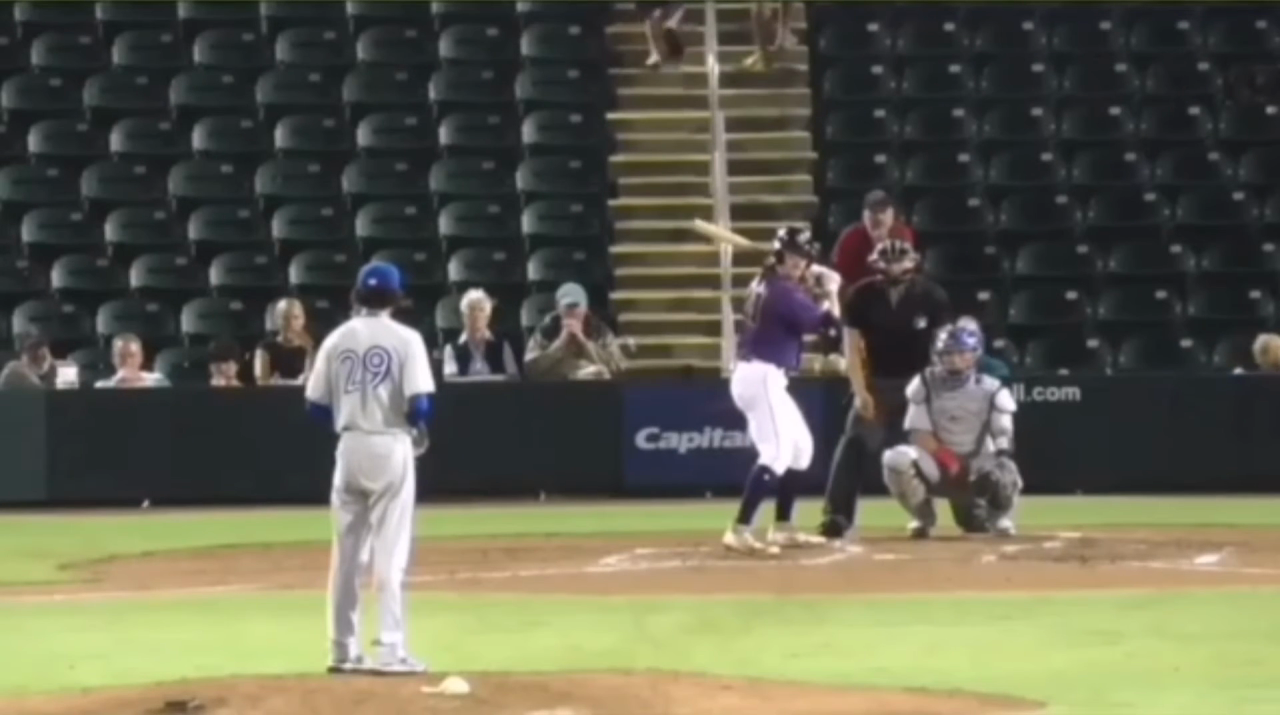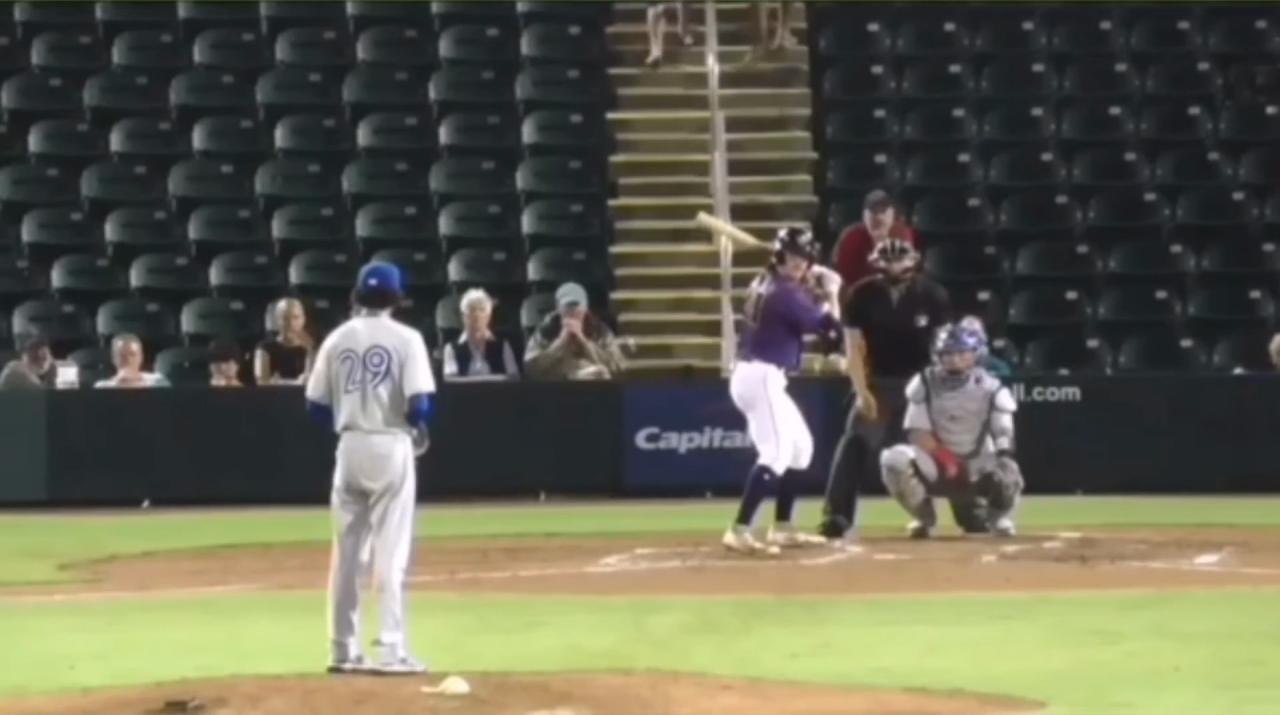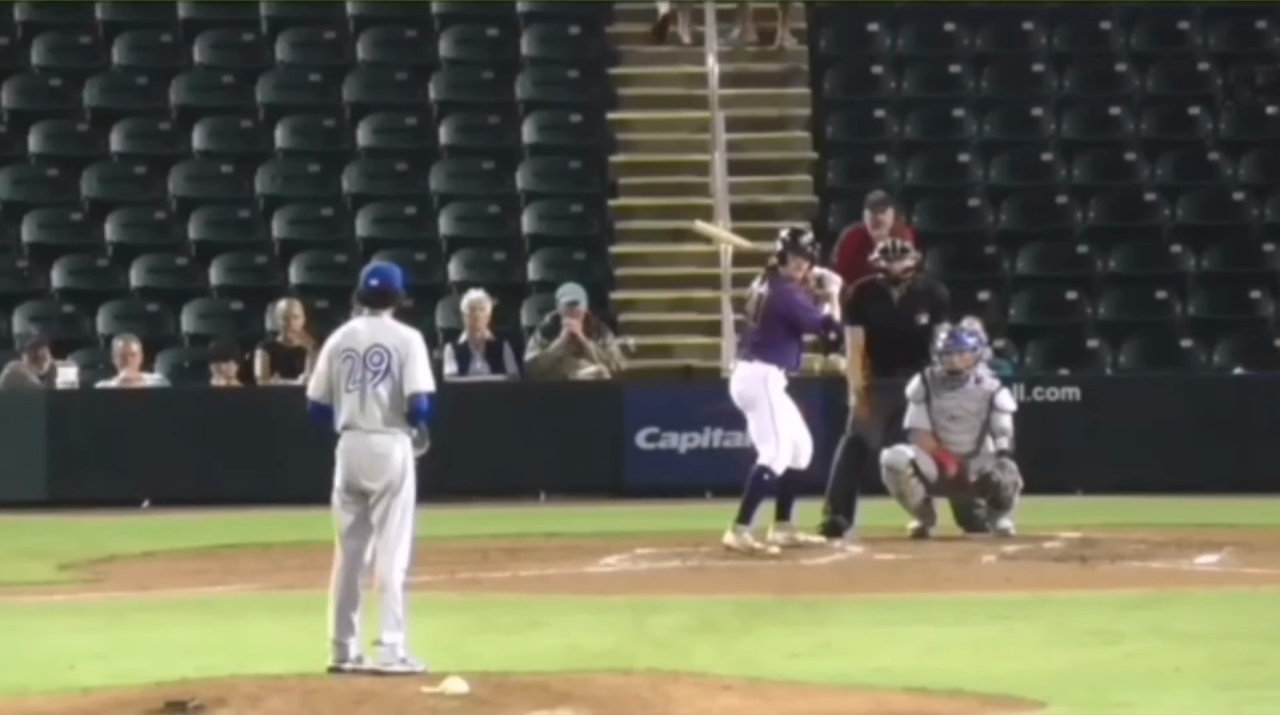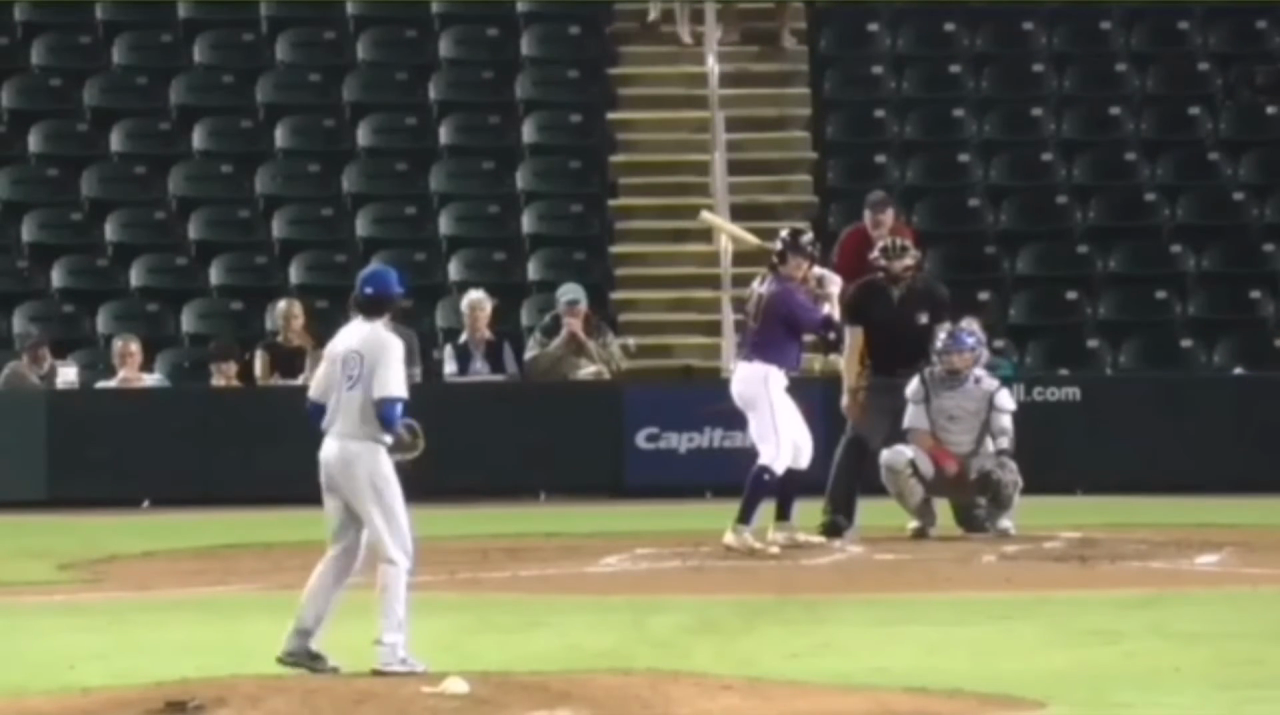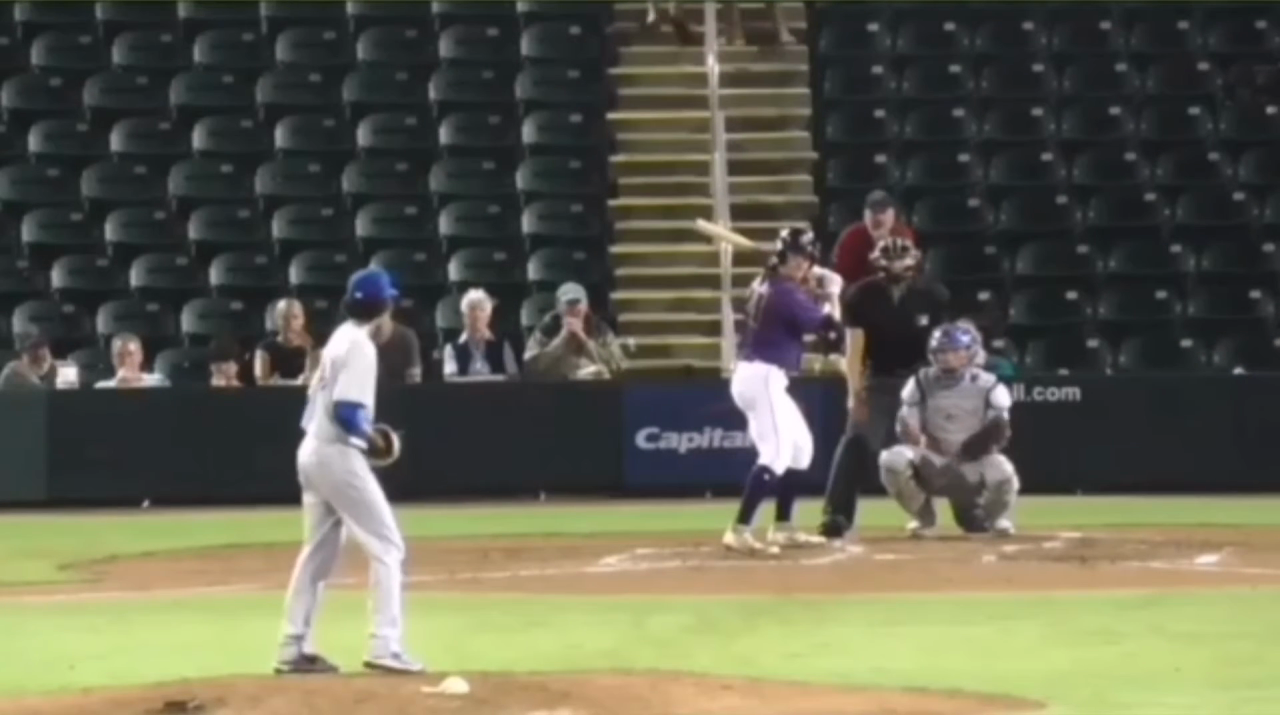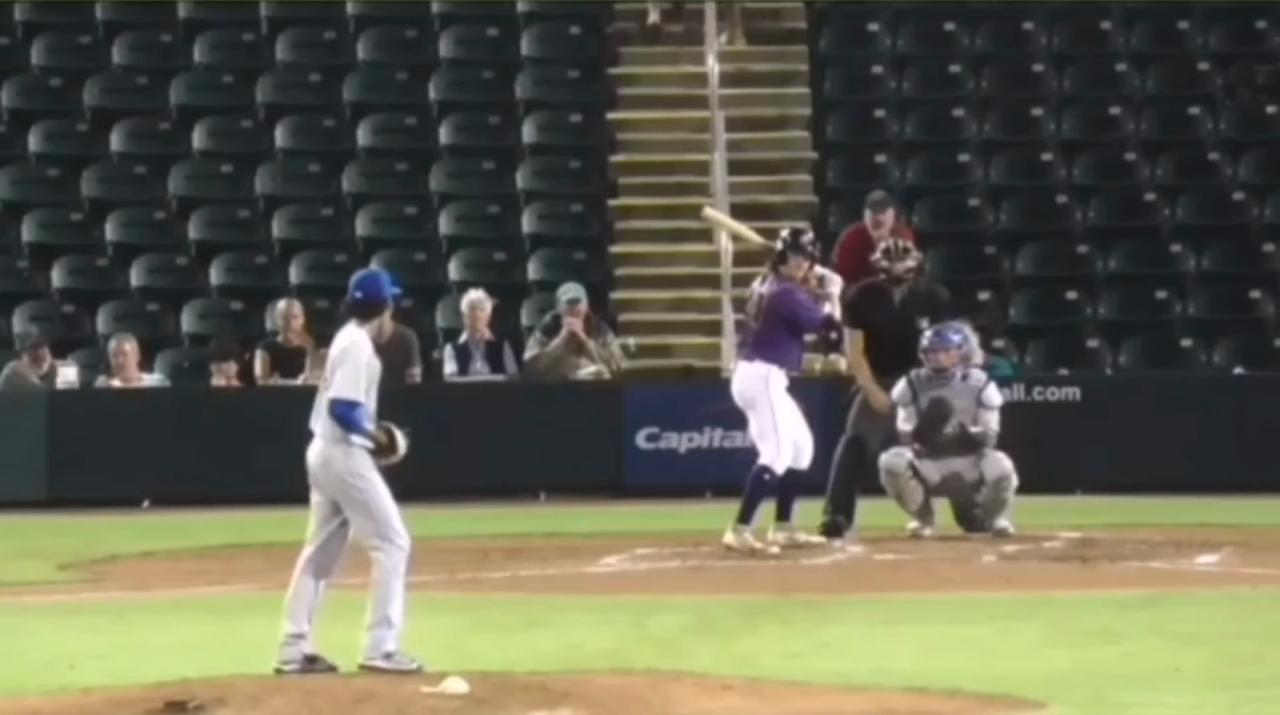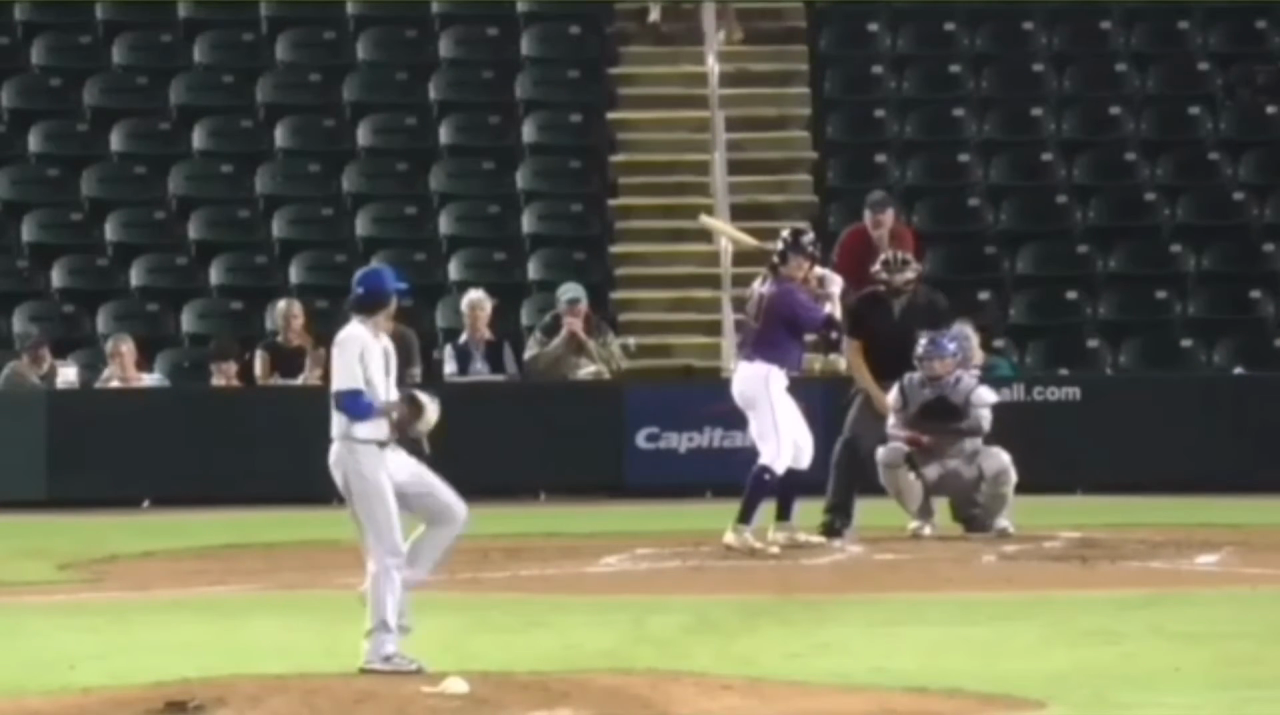
dt=0.3s
person 1, frame 1
left shoulder: (336, 339)
right shoulder: (405, 338)
left elbow: (316, 405)
right elbow: (419, 405)
right wrist: (416, 428)
left hip: (349, 448)
right hip: (390, 448)
left knee: (346, 552)
right knee: (390, 552)
left ankle: (344, 649)
right ankle: (390, 651)
person 1, frame 2
left shoulder: (336, 339)
right shoulder: (406, 338)
left elbow: (316, 405)
right elbow: (420, 404)
right wrist: (414, 427)
left hip: (349, 448)
right hip: (390, 448)
left knee: (347, 552)
right knee: (390, 553)
left ankle: (344, 649)
right ankle: (390, 650)
person 1, frame 3
left shoulder: (339, 339)
right shoulder: (406, 337)
left elbow: (317, 405)
right elbow: (420, 404)
right wrist: (416, 428)
left hip: (349, 449)
right hip: (390, 448)
left knee: (349, 553)
right knee: (391, 553)
left ankle: (344, 650)
right ankle: (391, 652)
person 1, frame 4
left shoulder: (340, 339)
right shoulder: (387, 342)
left elbow: (315, 405)
right elbow: (386, 409)
right wrist: (398, 431)
left hip: (332, 450)
right hip: (364, 453)
left knee: (343, 550)
right knee: (396, 550)
left ankle: (299, 642)
right ankle: (391, 652)
person 1, frame 5
left shoulder: (339, 338)
right shoulder: (361, 346)
right elbow: (346, 410)
right wrist: (372, 437)
left hip: (313, 451)
right hip: (338, 455)
left knee: (318, 552)
right knee: (386, 547)
left ankle: (293, 649)
right ankle: (385, 646)
person 1, frame 6
left shoulder: (349, 339)
right shoulder: (358, 346)
right elbow: (341, 408)
left wrist: (371, 431)
right wrist: (376, 435)
left hip: (327, 452)
right hip: (345, 456)
left knee: (319, 553)
right knee: (393, 543)
left ankle: (294, 650)
right ankle: (381, 648)
person 1, frame 7
left shoulder: (381, 341)
right shoulder: (351, 339)
right elbow: (347, 401)
left wrist: (399, 408)
right wrist: (390, 407)
left hip: (383, 451)
right hip: (358, 455)
left knee: (451, 512)
right knee: (386, 551)
left ankle: (397, 587)
right ankle: (380, 651)
person 2, frame 1
left shoulder: (765, 283)
right shoulder: (784, 291)
right elbow: (829, 321)
right wrist: (832, 290)
left hip: (761, 376)
right hip: (761, 377)
left knee: (800, 447)
right knee: (777, 452)
left ankle: (782, 528)
right ankle: (739, 531)
person 2, frame 2
left shoulder: (765, 283)
right shoulder: (784, 291)
left elbow: (801, 318)
right elbow: (828, 322)
left hip: (759, 376)
right hip: (760, 377)
left knee: (799, 446)
right knee: (777, 452)
left ankle: (782, 528)
right ankle: (739, 531)
person 2, frame 3
left shoulder: (766, 283)
right shoulder: (786, 292)
left elbow: (800, 316)
right elbow: (828, 324)
left hip: (758, 376)
right hip: (760, 377)
left knee: (800, 446)
right knee: (776, 452)
left ankle: (782, 528)
right ankle: (739, 531)
person 2, frame 4
left shoulder: (767, 284)
right shoulder: (785, 291)
left elbow: (800, 316)
right elbow: (828, 324)
left hip: (760, 376)
right hip: (761, 377)
left knee: (800, 446)
right knee: (777, 452)
left ankle: (782, 527)
right ankle: (739, 531)
person 2, frame 5
left shoulder: (767, 284)
right shoulder: (785, 292)
left elbow: (801, 314)
right elbow: (828, 323)
left hip: (760, 376)
right hip: (762, 377)
left knee: (800, 446)
right knee: (777, 453)
left ankle: (782, 528)
right ankle: (739, 531)
person 2, frame 6
left shoulder: (767, 284)
right shoulder: (786, 292)
left elbow: (802, 314)
right elbow: (830, 323)
left wrist: (819, 293)
left hip: (761, 376)
right hip: (762, 378)
left knee: (800, 446)
right knee: (777, 453)
left ankle: (782, 528)
right ankle: (739, 531)
person 2, frame 7
left shoulder: (766, 284)
right shoulder: (787, 292)
right elbow: (830, 324)
left hip: (760, 376)
right hip: (762, 377)
left knee: (800, 447)
right knee: (777, 453)
left ankle: (782, 528)
right ankle: (739, 530)
person 3, frame 1
left shoulder: (931, 295)
right shoulder: (861, 296)
right elbow: (853, 348)
right wrist: (860, 392)
right hip: (877, 382)
right knee: (855, 446)
right ankle: (836, 518)
person 3, frame 2
left shoulder: (931, 294)
right shoulder: (861, 295)
right elbow: (854, 349)
right wrist: (862, 392)
right hip: (878, 382)
right knee: (855, 445)
right ankle: (836, 519)
person 3, frame 3
left shoulder: (933, 292)
right shoulder: (862, 294)
right elbow: (854, 347)
right wrist: (856, 390)
right hip: (878, 381)
right knee: (856, 444)
right ankle: (836, 518)
person 3, frame 4
left shoulder: (932, 293)
right shoulder: (861, 294)
right elbow: (853, 345)
right wrist: (849, 390)
right hip: (878, 381)
right knee: (856, 444)
right ankle: (836, 518)
person 3, frame 5
left shoulder: (933, 294)
right shoulder: (861, 295)
right elbow: (854, 348)
right wrist: (854, 393)
right hip: (878, 381)
right knee: (856, 445)
right ankle: (836, 518)
person 3, frame 6
left shoulder: (934, 295)
right shoulder: (861, 296)
right elbow: (855, 350)
right wrist: (872, 391)
right hip: (877, 383)
right knee: (855, 445)
right ankle: (836, 518)
person 3, frame 7
left shoulder: (933, 304)
right shoulder: (862, 305)
right elbow: (854, 355)
right wrist: (876, 394)
right hip: (877, 386)
right knee: (851, 445)
right ankle: (835, 518)
person 4, frame 1
left shoulder: (991, 389)
right shoulder: (925, 384)
left elbow: (1004, 438)
right elbow: (918, 435)
left wrist: (1003, 463)
right wrist: (948, 460)
left hip: (978, 465)
right hip: (936, 464)
left knee: (1005, 476)
right knee: (896, 459)
left ankle: (997, 515)
right ankle: (924, 517)
person 4, frame 2
left shoulder: (991, 388)
right shoulder: (924, 384)
left elbow: (1004, 436)
right elbow: (917, 434)
left wrist: (1004, 463)
right wrist: (947, 460)
left hip: (978, 464)
right hip: (936, 463)
left knee: (1006, 476)
right knee: (894, 459)
left ankle: (997, 515)
right ankle: (924, 516)
person 4, frame 3
left shoulder: (991, 388)
right shoulder: (925, 383)
left elbow: (1004, 435)
right elbow: (918, 434)
left wrist: (1003, 463)
right wrist: (947, 460)
left hip: (978, 464)
right hip: (935, 462)
left knee: (1006, 476)
right knee: (893, 458)
left ankle: (997, 515)
right ankle: (924, 516)
person 4, frame 4
left shoulder: (990, 389)
right shoulder: (924, 383)
left elbow: (1004, 435)
right elbow: (916, 434)
left wrist: (1003, 463)
right wrist: (945, 460)
left hip: (977, 465)
right hip: (935, 466)
left knee: (1007, 475)
right knee: (893, 459)
left ankle: (996, 516)
right ankle: (923, 517)
person 4, frame 5
left shoulder: (987, 385)
right shoulder: (921, 384)
left elbow: (1001, 433)
right elbow: (908, 437)
left wrist: (994, 437)
right wrist: (908, 429)
left hip: (974, 462)
right hip: (934, 463)
left knee: (1002, 472)
right knee: (893, 460)
left ankle: (996, 517)
right ankle: (924, 517)
person 4, frame 6
left shoulder: (979, 384)
right shoulder: (913, 383)
left elbow: (989, 437)
right elbow: (903, 431)
left wrist: (962, 432)
right wrist: (919, 431)
left hip: (969, 461)
right hip: (929, 461)
left knee: (1001, 467)
right knee: (891, 461)
left ankle: (993, 516)
right ankle: (923, 517)
person 4, frame 7
left shoulder: (971, 387)
right shoulder: (907, 387)
left elbow: (981, 426)
right elbow: (893, 433)
left wrist: (944, 426)
right wrist: (915, 437)
left hip: (966, 461)
right hip: (926, 462)
left knee: (999, 462)
right knee: (888, 456)
left ankle: (995, 517)
right ankle: (922, 517)
